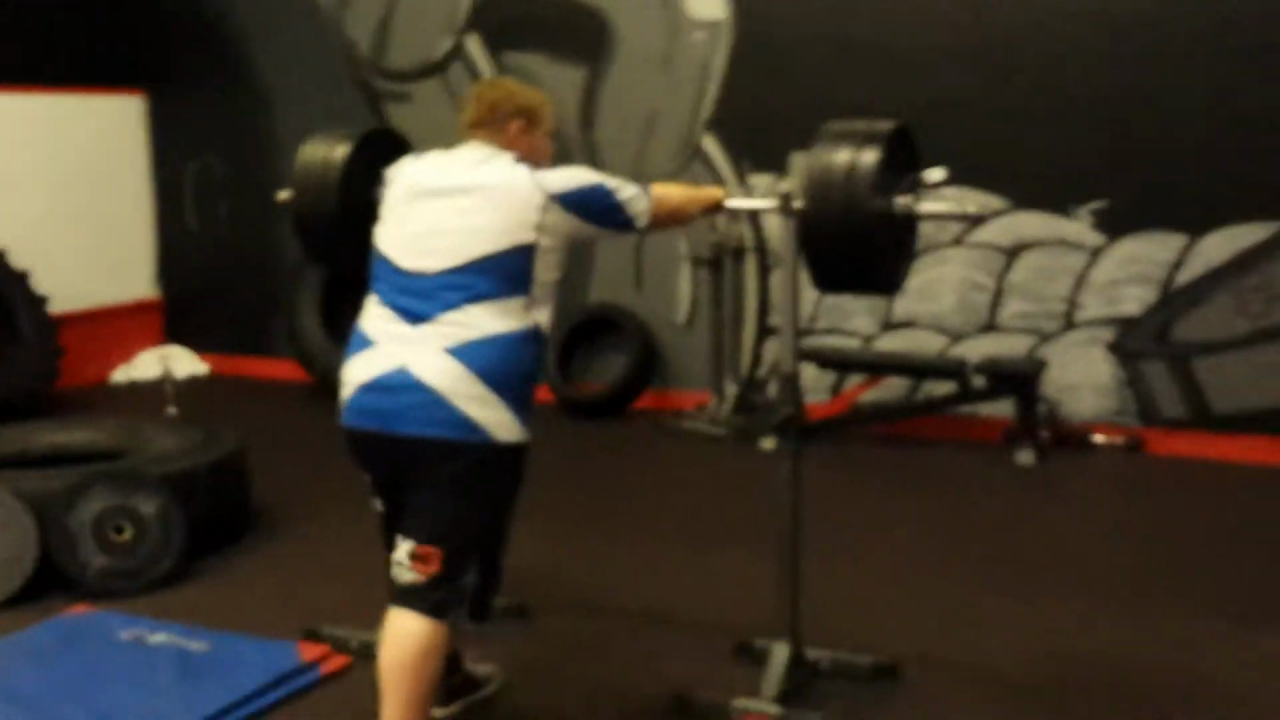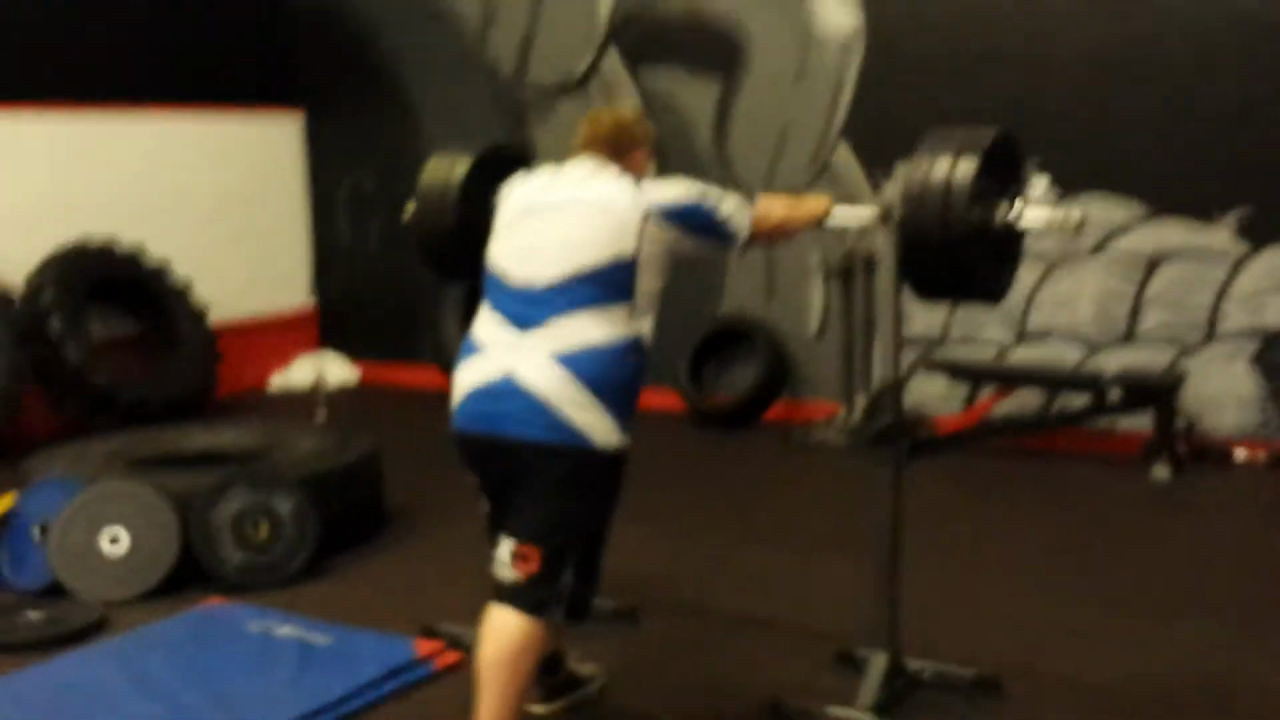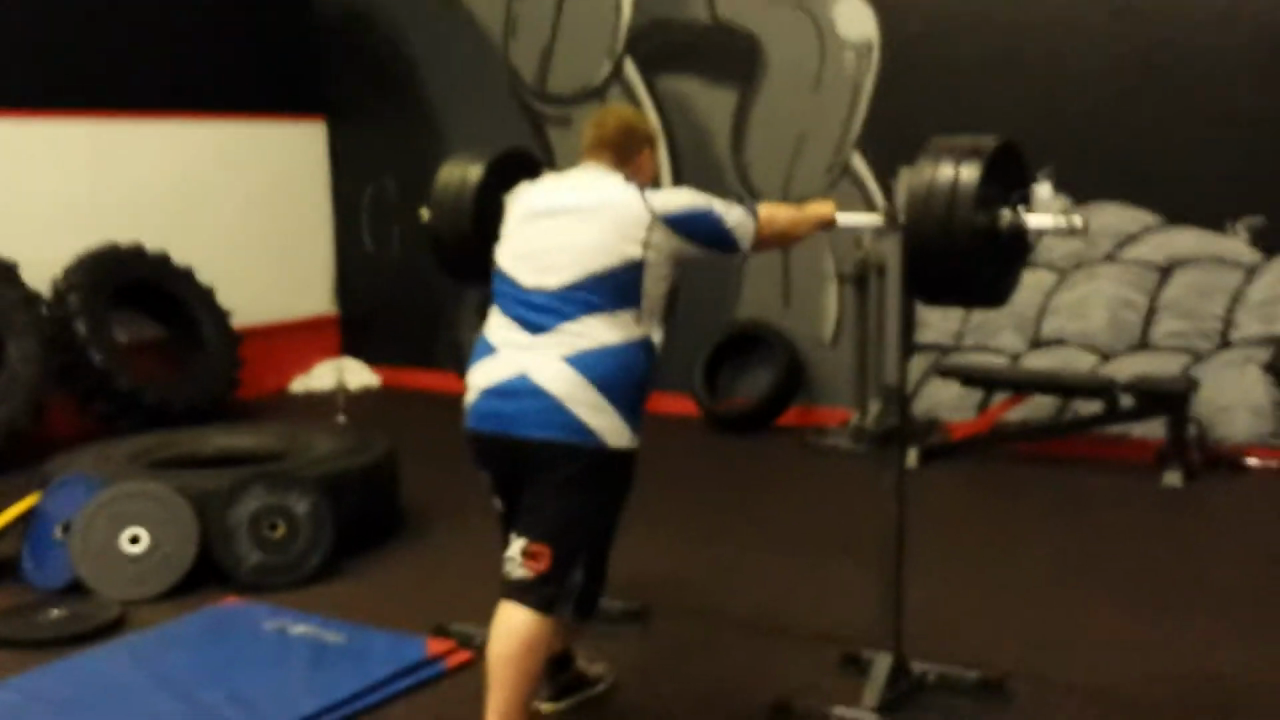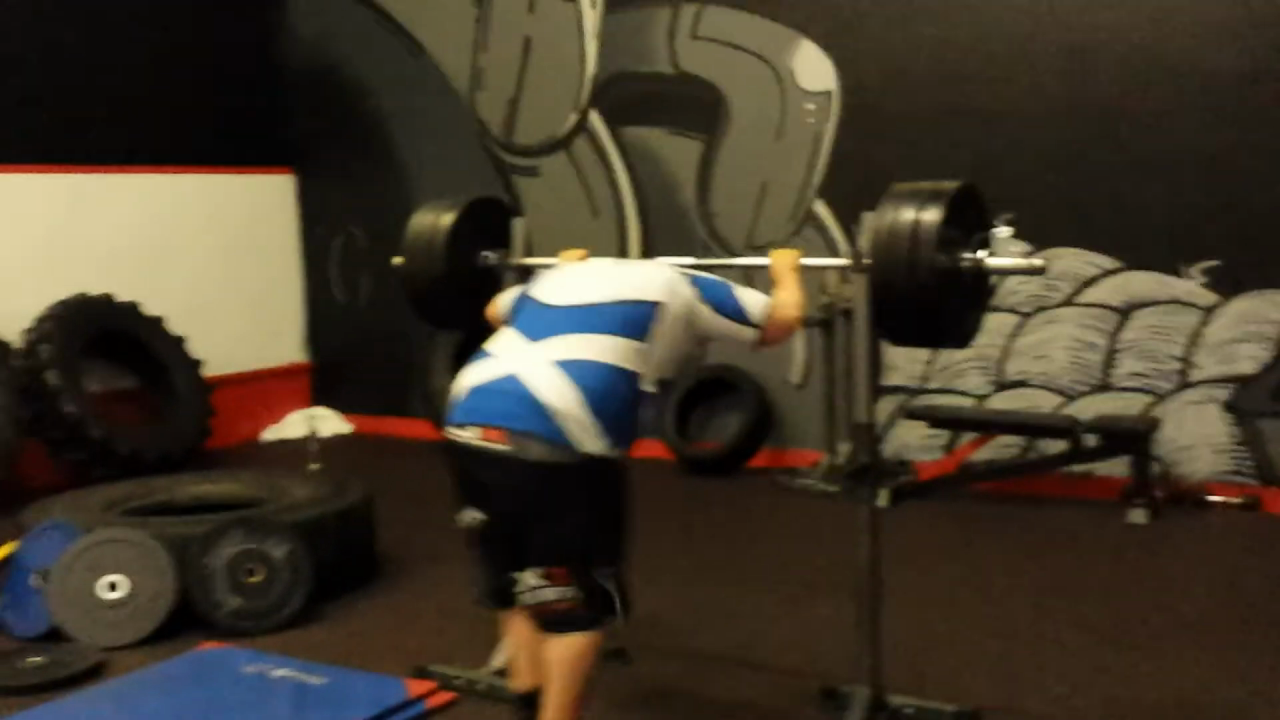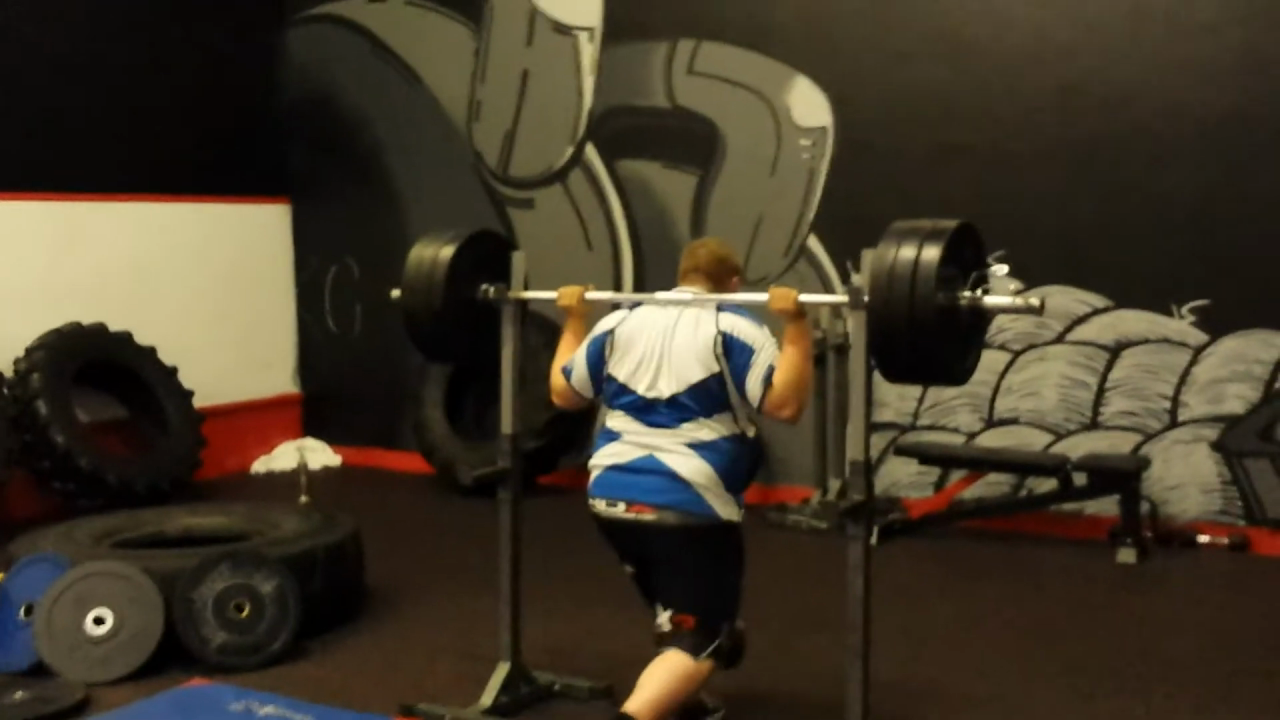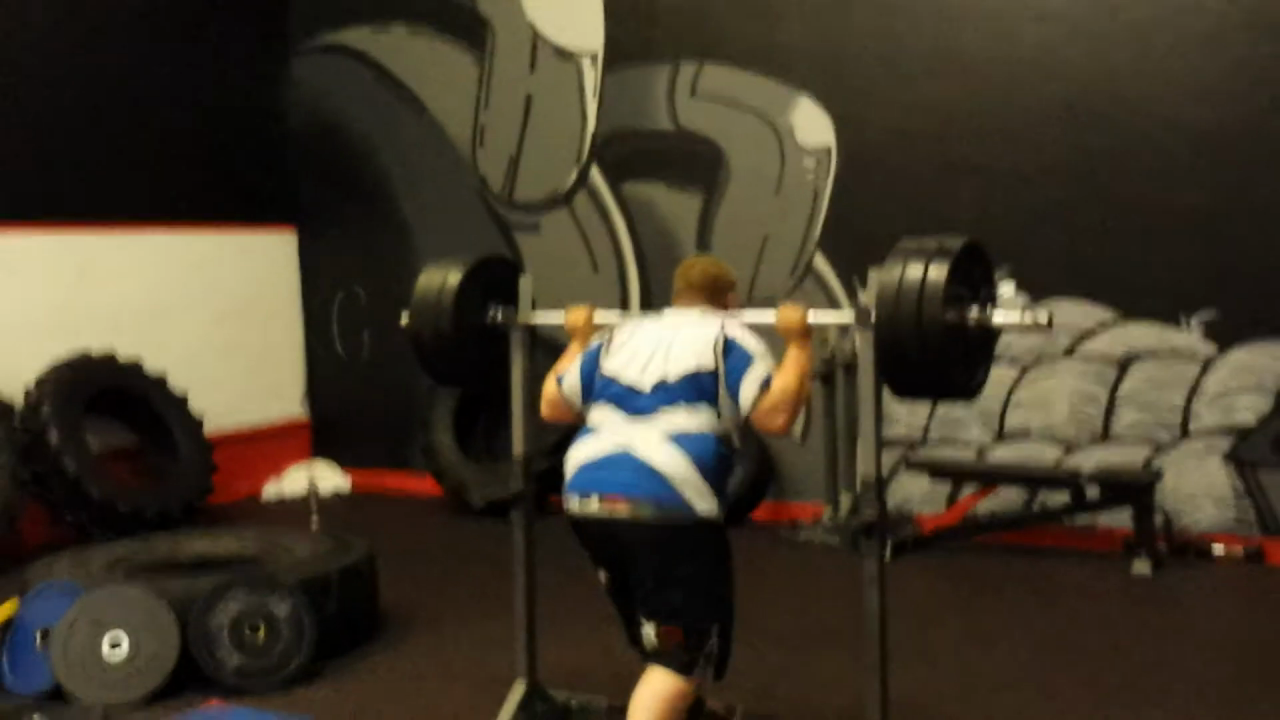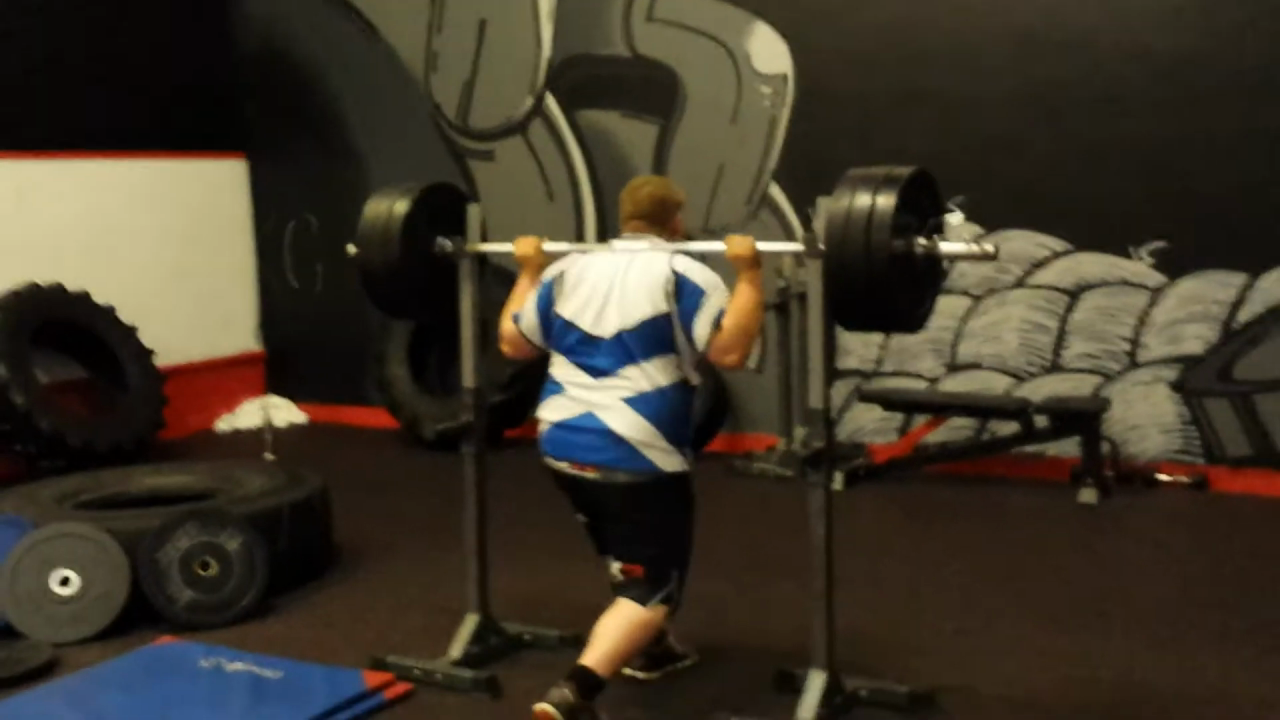
dt=0.7s
person 1, frame 1
left shoulder: (408, 176)
right shoulder: (546, 191)
right elbow: (659, 206)
right wrist: (708, 195)
left hip: (368, 401)
right hip: (458, 415)
left knee: (429, 561)
right knee: (424, 584)
person 1, frame 2
left shoulder: (519, 190)
right shoulder: (649, 204)
right elbow: (761, 220)
right wrist: (812, 208)
left hip: (477, 405)
right hip: (562, 420)
left knee: (535, 554)
right knee: (524, 584)
person 1, frame 3
left shoulder: (524, 198)
right shoulder: (652, 212)
right elbow: (763, 228)
right wrist: (814, 214)
left hip: (491, 407)
right hip: (572, 421)
left knee: (545, 556)
right knee: (536, 581)
left ankle: (557, 670)
person 1, frame 4
left shoulder: (572, 274)
right shoulder: (681, 289)
left elbow: (497, 311)
right elbow: (782, 320)
right wrist: (786, 273)
left hip: (470, 422)
right hip: (557, 437)
left knee: (518, 578)
right knee: (579, 597)
person 1, frame 5
left shoulder: (618, 324)
right shoulder: (732, 329)
left elbow: (563, 394)
right elbow: (786, 404)
left wrist: (573, 321)
right wrist: (795, 325)
left hip: (611, 499)
right hip: (692, 508)
left knee: (678, 612)
right knee: (695, 644)
person 1, frame 6
left shoulder: (618, 337)
right shoulder: (729, 340)
left elbow: (552, 407)
right elbow: (776, 416)
left wrist: (579, 340)
right wrist: (798, 342)
left hip: (586, 497)
right hip: (667, 503)
left knee: (661, 626)
right knee: (683, 648)
person 1, frame 7
left shoulder: (567, 270)
right shoulder: (682, 274)
left elbow: (512, 343)
right elbow: (731, 349)
left wrist: (528, 272)
right wrist: (748, 274)
left hip: (564, 447)
right hip: (640, 456)
left knee: (638, 555)
right knee: (647, 589)
left ankle: (648, 647)
